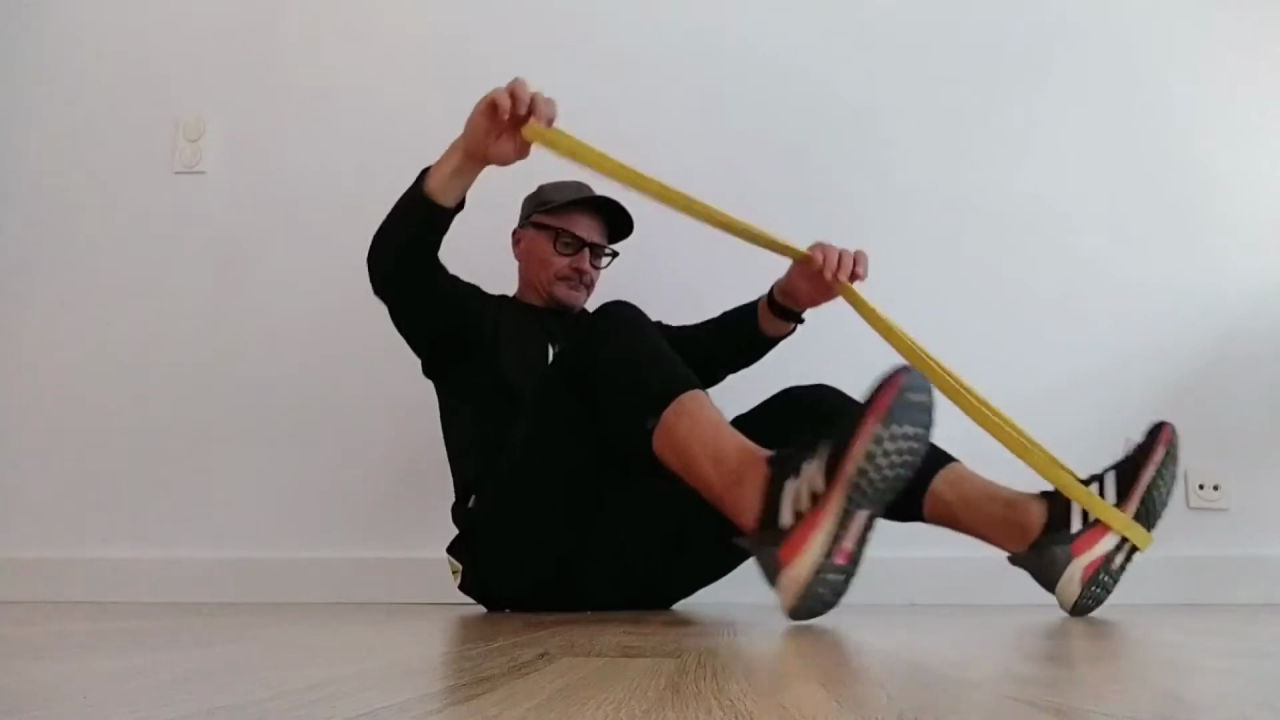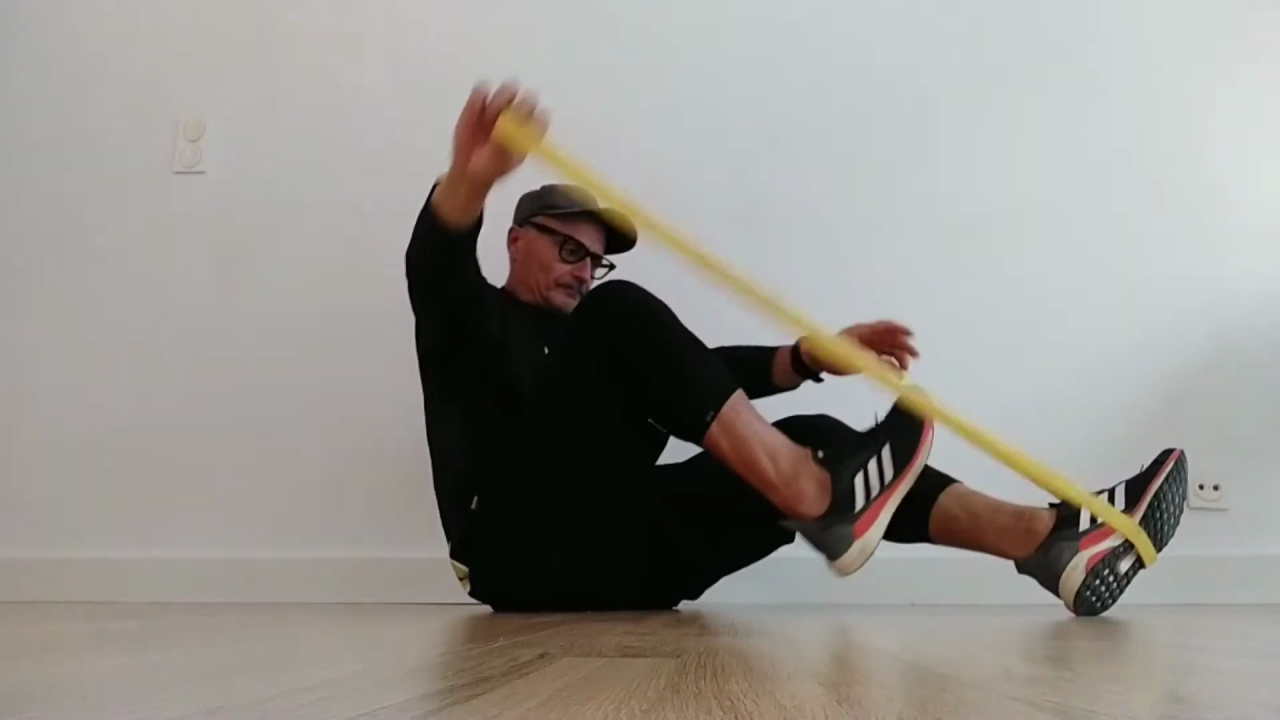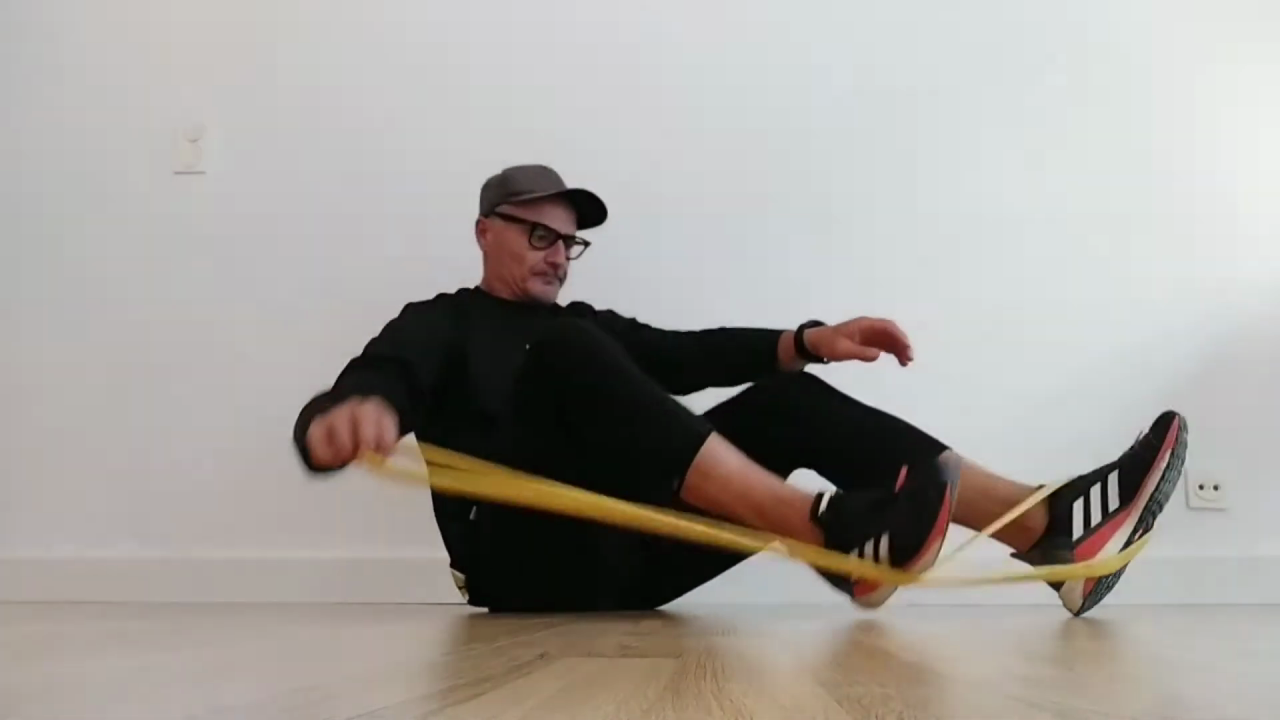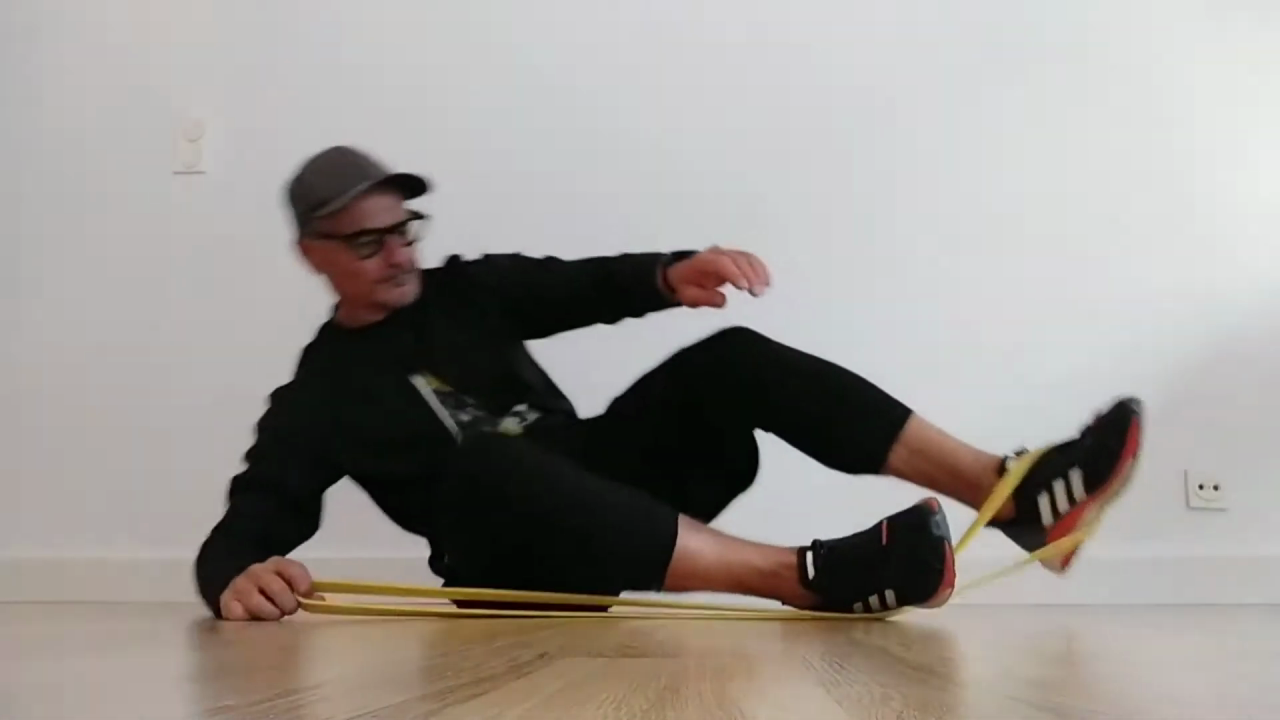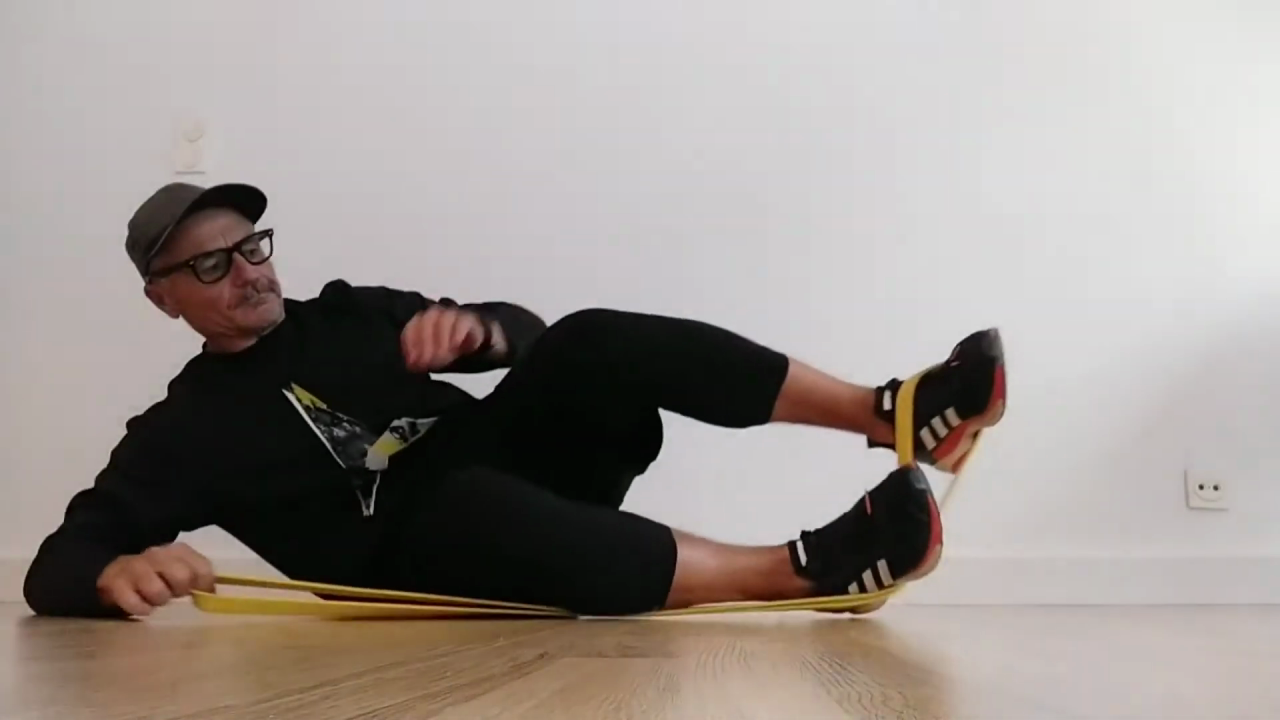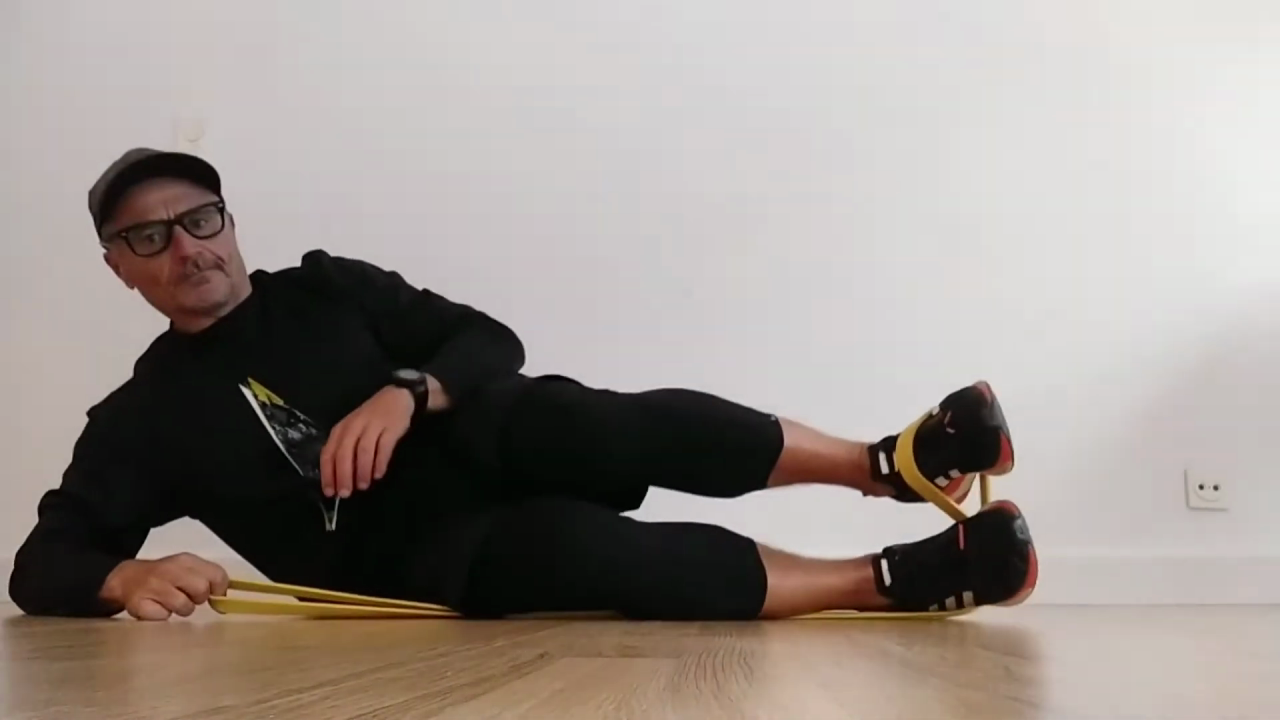
dt=0.7s
person 1, frame 1
left shoulder: (615, 348)
right shoulder: (473, 324)
left elbow: (707, 346)
right elbow: (395, 267)
left wrist: (787, 298)
right wrist: (470, 157)
left hip: (621, 559)
right hip: (524, 555)
left knee: (805, 410)
right knee: (615, 335)
left ankle: (1046, 528)
right ankle: (780, 514)
person 1, frame 2
left shoulder: (599, 342)
right shoulder: (470, 322)
left elbow: (696, 375)
right elbow: (432, 269)
left wrist: (812, 357)
right wrist: (474, 175)
left hip: (618, 565)
right hip: (524, 556)
left knee: (809, 437)
right knee: (623, 316)
left ankle: (1053, 541)
right ankle: (821, 500)
person 1, frame 3
left shoulder: (585, 324)
right shoulder: (439, 325)
left elbow: (692, 356)
right elbow: (346, 409)
left wrist: (809, 340)
right wrist: (350, 414)
left hip: (621, 547)
right hip: (528, 561)
left knee: (785, 402)
right knee: (568, 356)
left ankle: (1048, 526)
right ankle: (832, 530)
person 1, frame 4
left shoulder: (470, 289)
right shoulder: (317, 398)
left elbow: (588, 285)
right elbow: (243, 533)
left wrist: (672, 276)
right wrist: (240, 577)
left hip: (593, 493)
right hip: (517, 565)
left knee: (729, 359)
right knee: (485, 464)
left ankle: (1016, 495)
right ankle: (813, 576)
person 1, frame 5
left shoulder: (351, 313)
right shoulder: (179, 433)
left elbow: (524, 330)
right elbow: (56, 568)
left wrist: (472, 330)
right wrist: (118, 570)
left hip: (507, 457)
right hip: (425, 563)
left knee: (591, 343)
right knee: (475, 506)
left ankle: (889, 412)
right ankle: (804, 567)
person 1, frame 6
left shoulder: (328, 287)
right shoulder: (139, 420)
left elbow: (490, 342)
left wrist: (405, 391)
right wrist: (128, 578)
left hip: (472, 456)
right hip: (415, 566)
left knee: (562, 422)
right knee: (565, 545)
left ankle: (887, 463)
right ankle: (888, 579)
